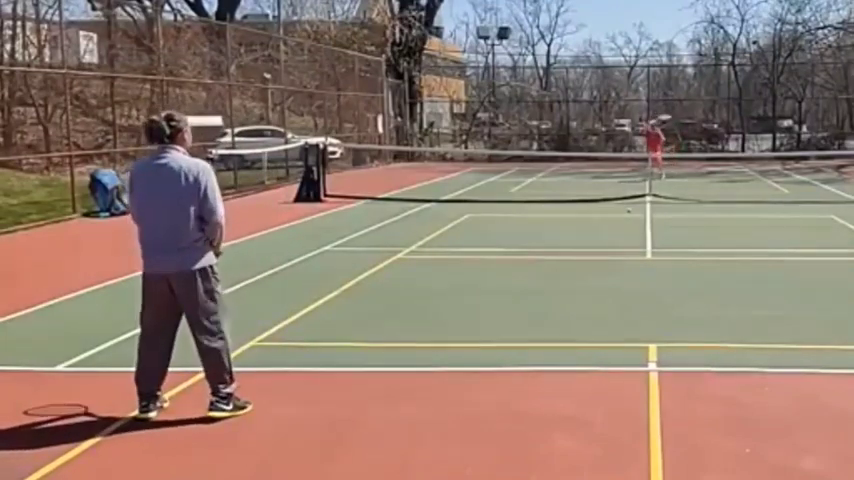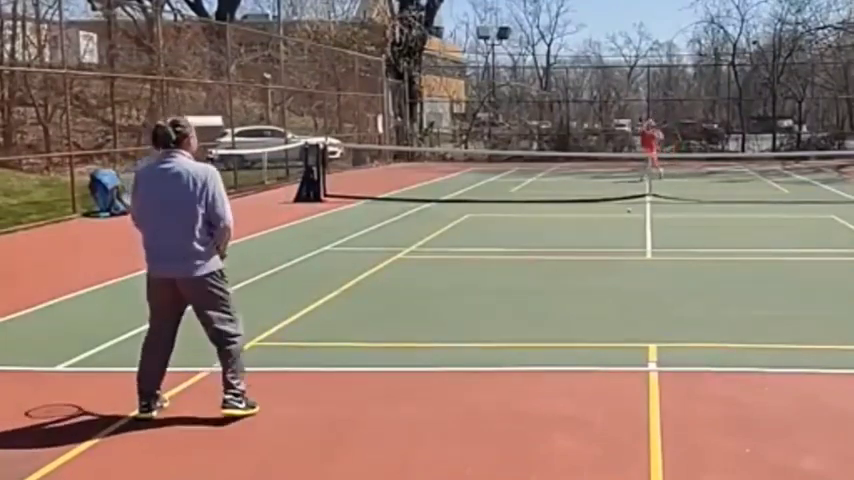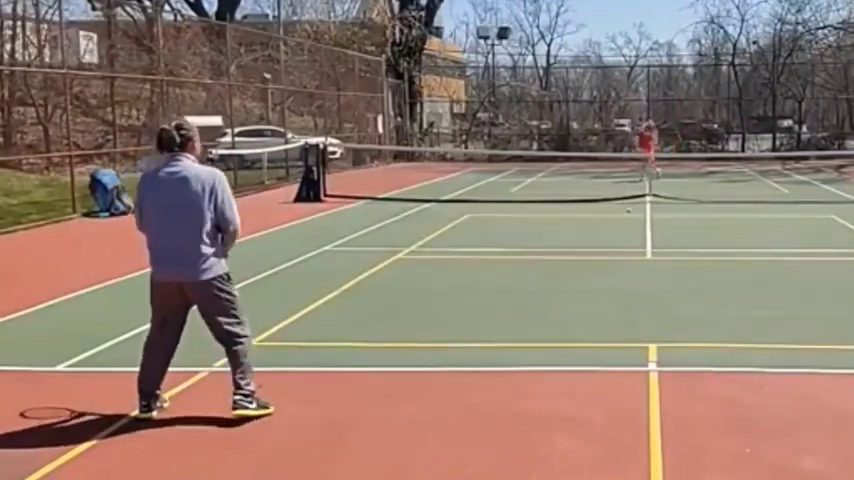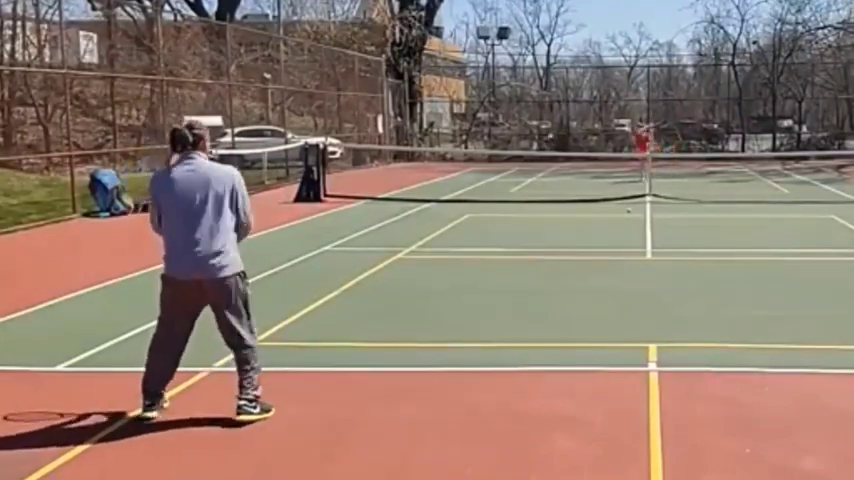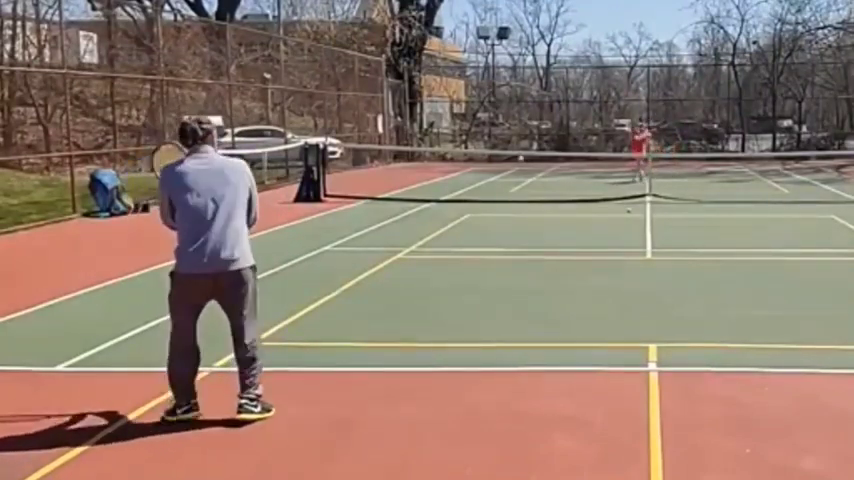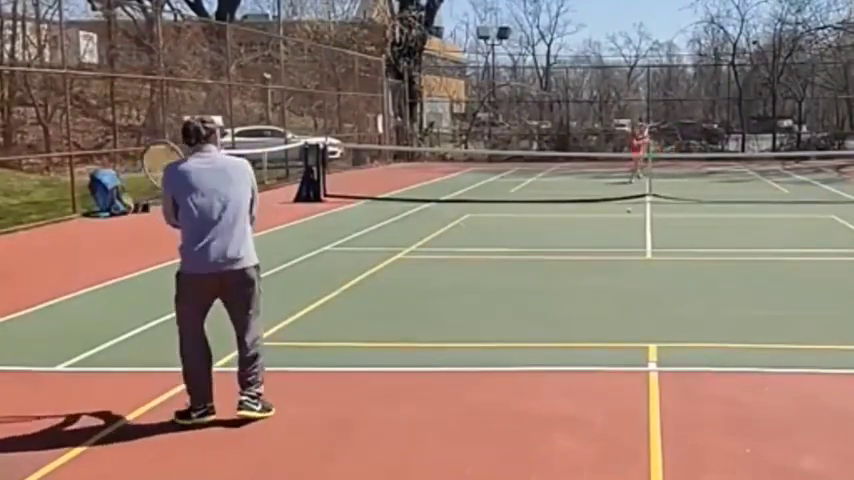
dt=0.1s
person 1, frame 1
left shoulder: (138, 171)
right shoulder: (198, 169)
left elbow: (137, 216)
right elbow: (217, 220)
right wrist: (214, 247)
left hip: (155, 267)
right hip: (193, 264)
left knee: (154, 334)
right knee: (212, 333)
left ankle: (148, 399)
right ankle: (221, 398)
person 1, frame 2
left shoulder: (143, 176)
right shoulder: (204, 173)
left elbow: (138, 221)
right elbow: (224, 225)
right wrist: (218, 251)
left hip: (159, 270)
right hip: (200, 268)
left knee: (159, 335)
right knee: (227, 331)
left ankle: (148, 398)
right ankle: (235, 395)
person 1, frame 3
left shoulder: (148, 181)
right shoulder: (212, 178)
left elbow: (143, 225)
right elbow: (232, 228)
right wrist: (219, 250)
left hip: (165, 275)
right hip: (207, 272)
left knee: (160, 337)
right knee: (234, 334)
left ankle: (148, 399)
right ankle: (245, 395)
person 1, frame 4
left shoulder: (161, 179)
right shoulder: (227, 174)
left elbow: (157, 225)
right elbow: (245, 224)
left hip: (178, 273)
right hip: (223, 269)
left knee: (167, 336)
right knee: (242, 337)
left ankle: (151, 399)
right ankle: (249, 400)
person 1, frame 5
left shoulder: (172, 174)
right shoulder: (239, 168)
left elbow: (169, 220)
right elbow: (252, 217)
left hip: (191, 267)
right hip: (236, 264)
left knee: (183, 335)
right knee: (245, 334)
left ankle: (185, 402)
right ankle: (249, 398)
person 1, frame 6
left shoulder: (175, 172)
right shoulder: (241, 167)
left elbow: (171, 218)
left hip: (196, 267)
right hip: (240, 263)
left knee: (192, 336)
right knee: (248, 333)
left ankle: (201, 405)
right ankle: (251, 396)
